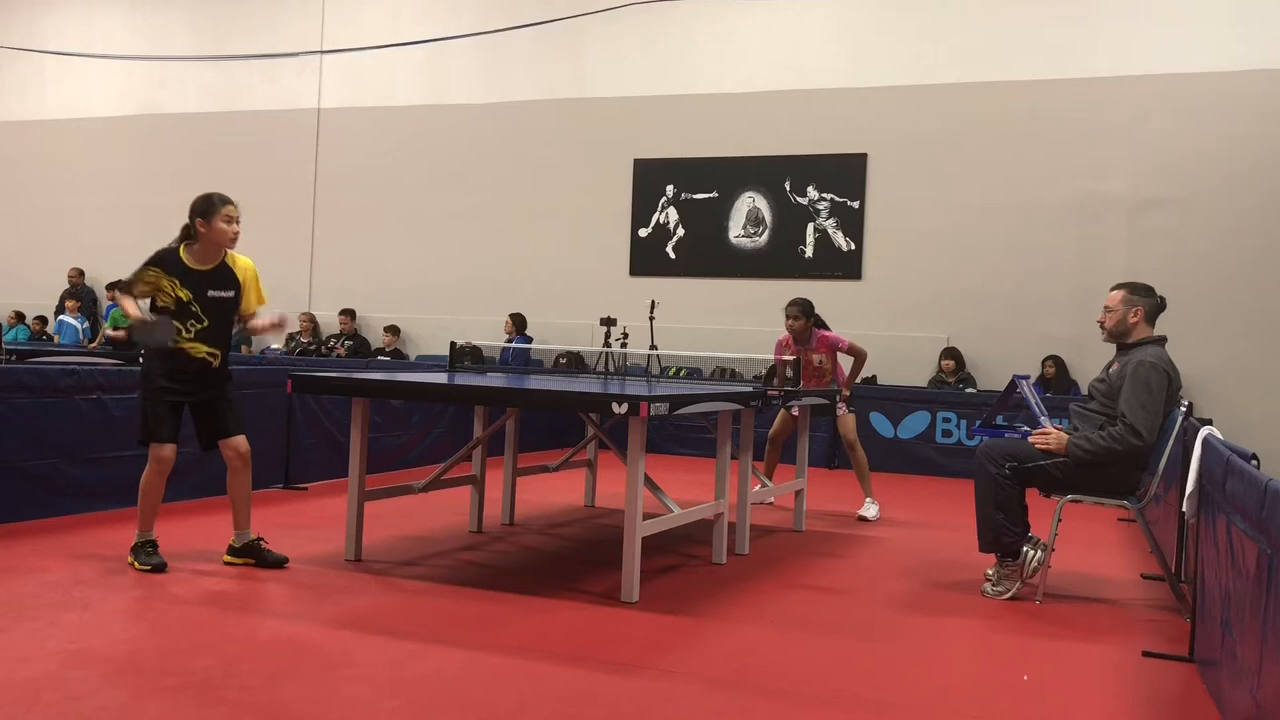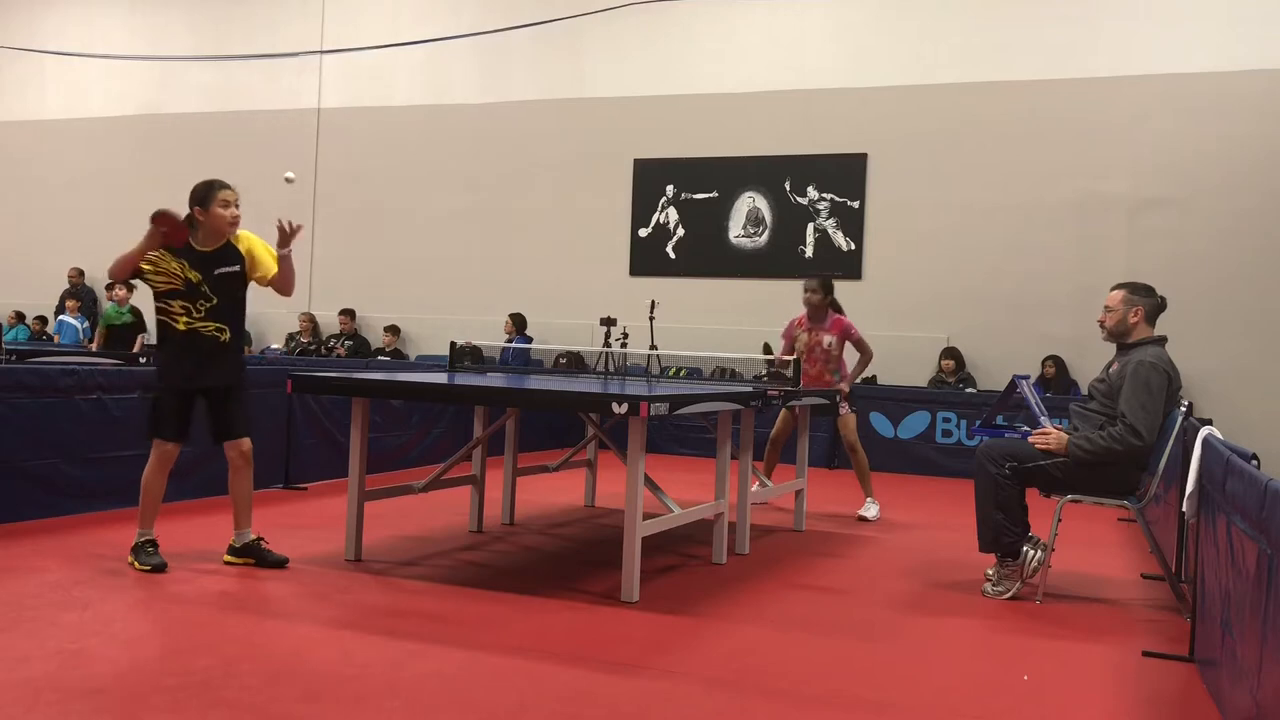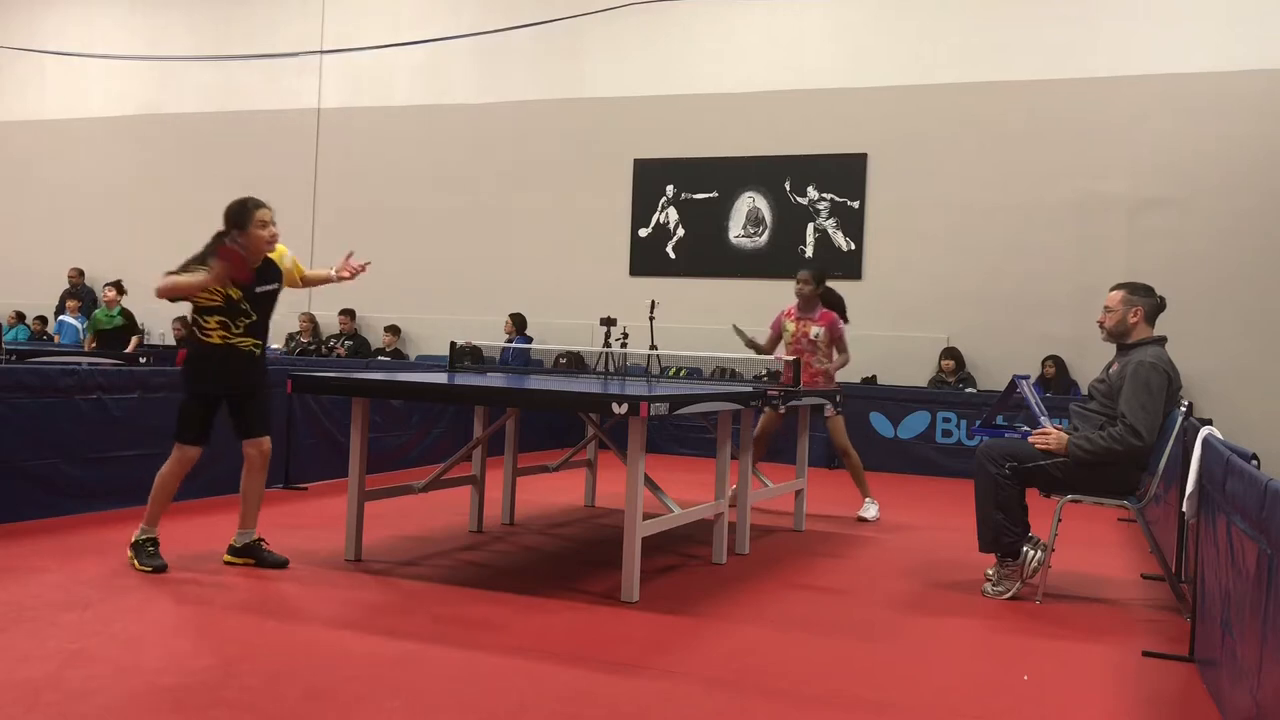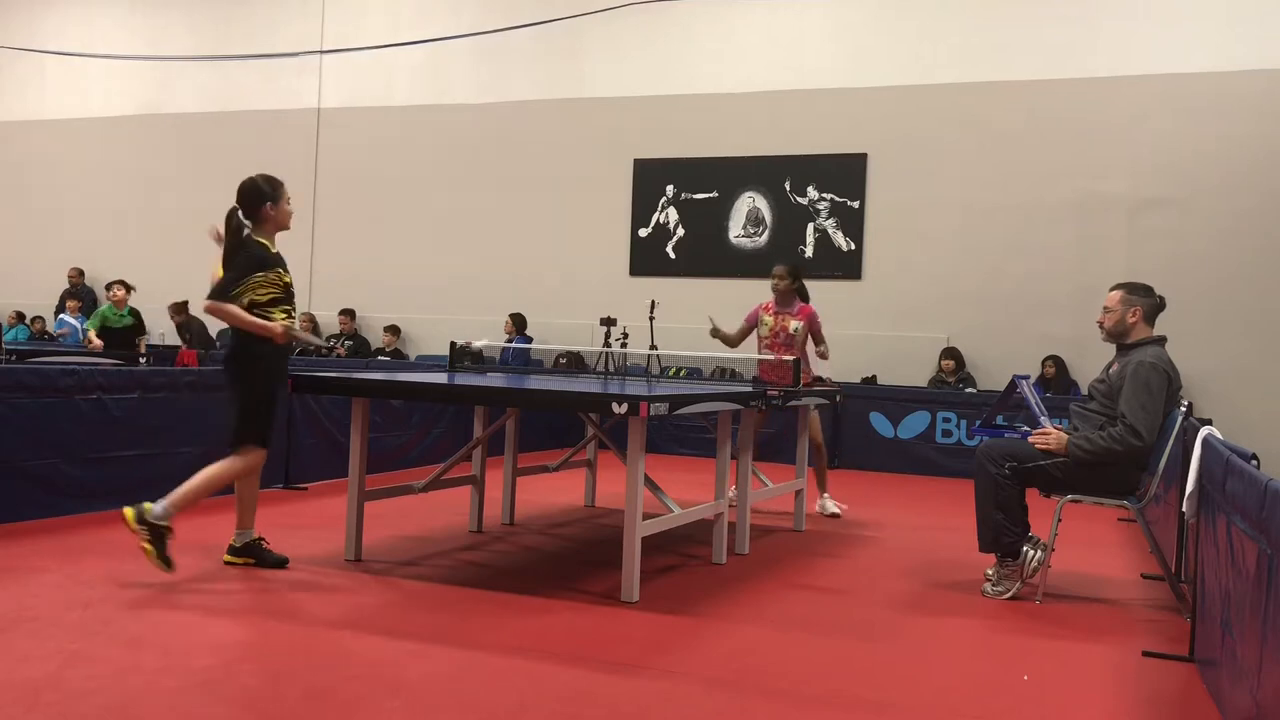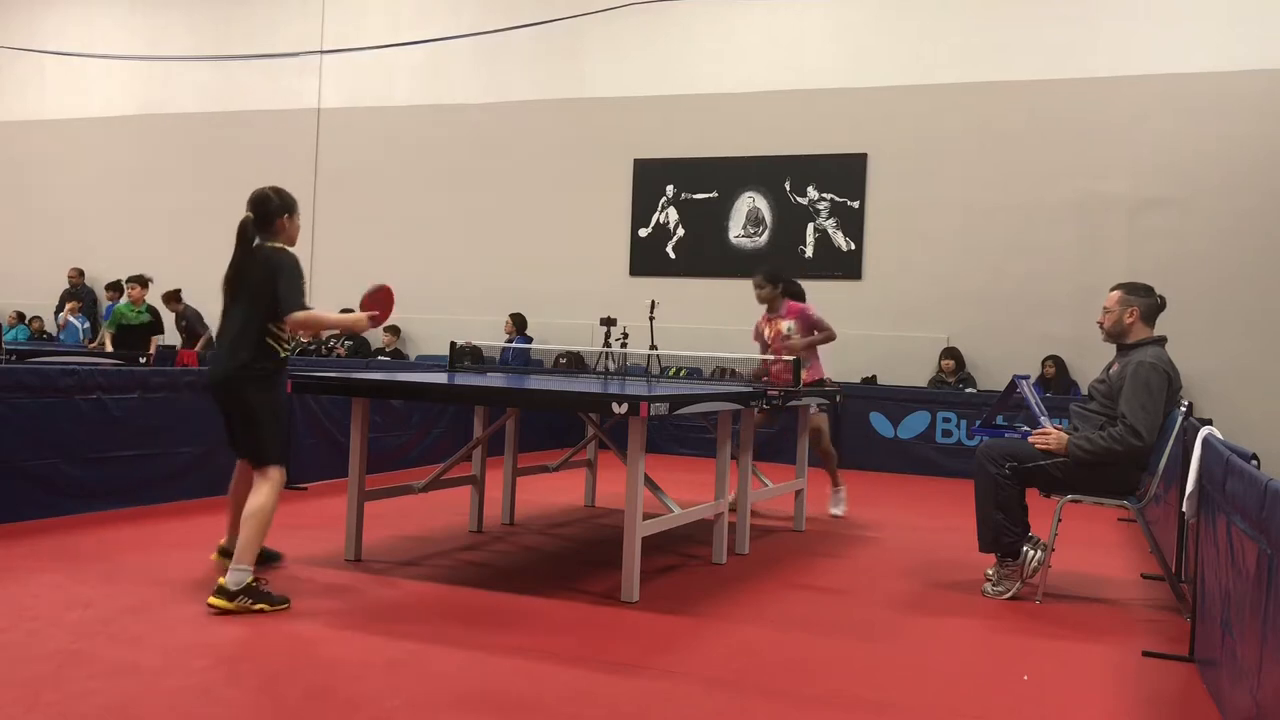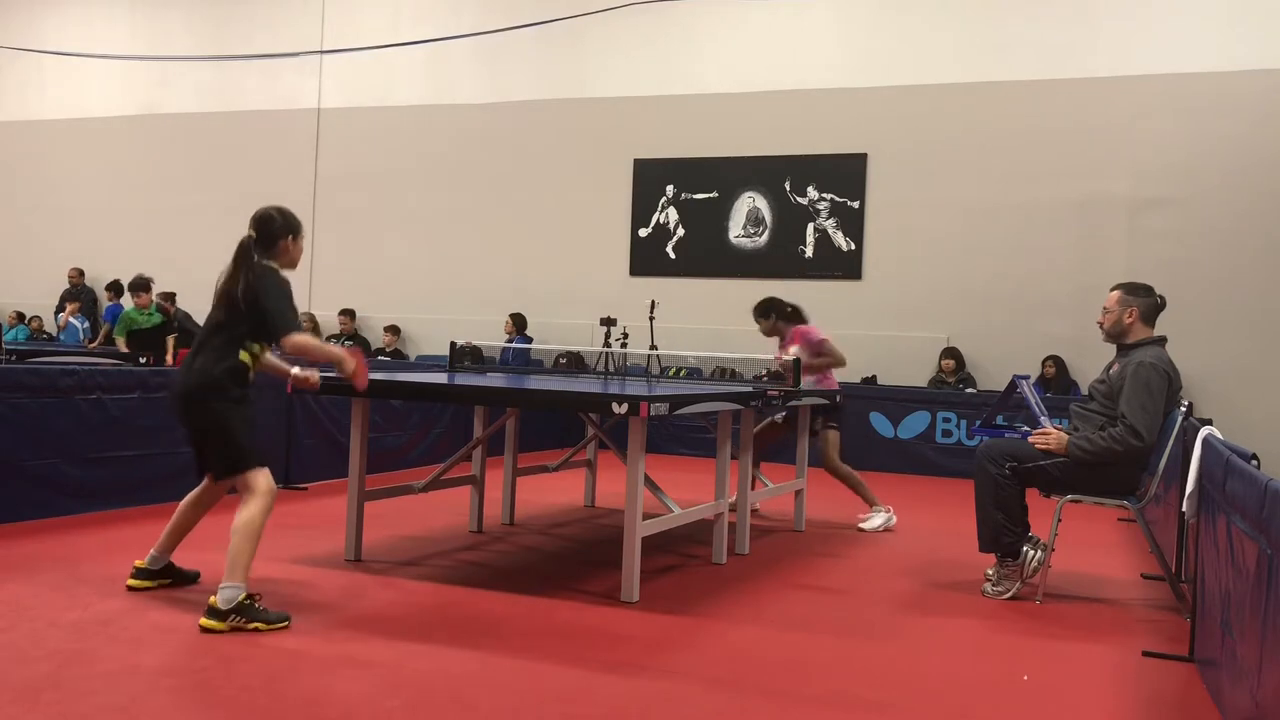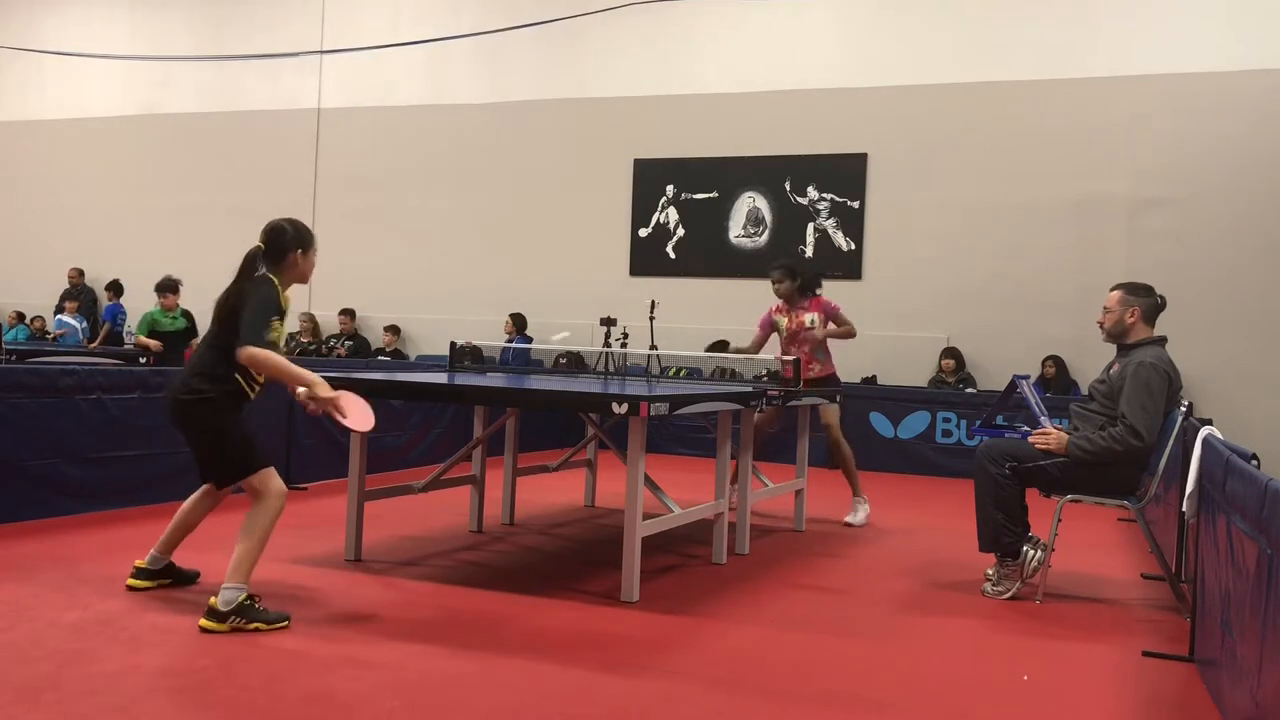
dt=0.3s
person 1, frame 1
left shoulder: (241, 269)
right shoulder: (165, 261)
left elbow: (248, 318)
right elbow: (124, 294)
left wrist: (266, 324)
right wrist: (136, 316)
left hip: (212, 379)
right hip: (163, 375)
left knee: (239, 452)
right knee: (163, 456)
left ankle: (243, 542)
right ankle: (143, 541)
person 1, frame 2
left shoulder: (244, 245)
right shoulder: (168, 249)
left elbow: (284, 287)
right elbow: (115, 273)
left wrist: (284, 250)
right wrist: (144, 245)
left hip: (225, 366)
right hip: (176, 366)
left knee: (241, 450)
right knee: (164, 452)
left ankle: (243, 541)
right ankle: (145, 540)
person 1, frame 3
left shoulder: (278, 260)
right shoulder: (213, 259)
left elbow: (302, 279)
right elbow: (163, 289)
left wrist: (334, 275)
right wrist: (205, 279)
left hip: (250, 371)
right hip: (205, 371)
left knee: (259, 450)
right knee: (185, 454)
left ankle: (244, 541)
right ankle: (144, 538)
person 1, frame 4
left shoulder: (264, 249)
right shoulder: (254, 255)
right elbow: (213, 304)
right wrist: (267, 326)
left hip: (265, 366)
right hip: (253, 365)
left knee: (253, 454)
right knee: (249, 458)
left ankle: (244, 541)
right ankle: (154, 516)
person 1, frame 5
left shoulder: (247, 258)
right shoulder: (281, 260)
right elbow: (294, 317)
right wrist: (350, 322)
left hip: (228, 374)
right hip: (253, 377)
left knee: (249, 462)
right knee: (270, 476)
left ankle: (234, 544)
right ankle: (237, 584)
person 1, frame 6
left shoulder: (246, 277)
right shoulder: (270, 280)
right elbow: (292, 339)
left wrist: (291, 374)
right wrist: (341, 356)
left hip: (199, 391)
right hip: (213, 396)
left knee: (220, 482)
right knee: (259, 488)
left ankle: (153, 565)
right ankle: (229, 603)
person 1, frame 7
left shoulder: (263, 290)
right shoulder: (263, 293)
left elbow: (255, 359)
right elbow: (250, 354)
left wrist: (296, 389)
right wrist: (313, 380)
left hip: (201, 400)
right hip: (206, 404)
left knee: (219, 486)
right knee: (270, 492)
left ankle: (152, 565)
right ankle: (228, 604)
person 2, frame 1
left shoulder: (1147, 364)
right shoulder: (1130, 356)
left elbow: (1133, 437)
left wrist: (1070, 445)
right wrist: (1067, 433)
left hip: (1109, 468)
right hip: (1094, 455)
left knee: (994, 455)
right knee: (996, 452)
left ankle: (1013, 552)
right ankle: (1019, 546)
person 2, frame 2
left shoulder: (1147, 364)
right shoulder: (1131, 356)
left elbow: (1133, 437)
left wrist: (1069, 446)
right wrist: (1067, 433)
left hip: (1110, 468)
right hip: (1095, 455)
left knee: (993, 454)
right knee: (998, 452)
left ankle: (1013, 554)
right ankle: (1020, 544)
person 2, frame 3
left shoulder: (1147, 364)
right shoulder: (1130, 356)
left elbow: (1133, 438)
left wrist: (1069, 445)
right wrist: (1067, 433)
left hip: (1109, 468)
right hip: (1095, 456)
left knee: (993, 455)
right knee: (997, 452)
left ankle: (1013, 554)
right ankle: (1019, 546)
person 2, frame 4
left shoulder: (1147, 365)
right shoulder: (1131, 356)
left elbow: (1133, 438)
left wrist: (1069, 446)
right wrist: (1067, 433)
left hip: (1110, 469)
right hip: (1094, 455)
left knee: (994, 454)
right knee: (997, 452)
left ankle: (1013, 554)
right ankle: (1020, 544)
person 2, frame 5
left shoulder: (1147, 365)
right shoulder: (1131, 356)
left elbow: (1133, 438)
left wrist: (1070, 445)
right wrist: (1067, 434)
left hip: (1109, 469)
right hip: (1095, 456)
left knee: (994, 455)
right knee: (997, 452)
left ankle: (1013, 554)
right ankle: (1020, 545)
person 2, frame 6
left shoulder: (1147, 365)
right shoulder: (1131, 357)
left elbow: (1133, 438)
left wrist: (1070, 445)
right wrist: (1067, 434)
left hip: (1108, 468)
right hip: (1092, 454)
left knee: (993, 455)
right knee: (996, 452)
left ankle: (1012, 554)
right ankle: (1020, 544)
person 2, frame 7
left shoulder: (1147, 365)
right shoulder: (1131, 357)
left elbow: (1133, 438)
left wrist: (1070, 445)
right wrist: (1067, 433)
left hip: (1109, 468)
right hip: (1093, 456)
left knee: (994, 455)
right knee: (996, 452)
left ankle: (1013, 554)
right ankle: (1020, 545)
person 3, frame 1
left shoulder: (827, 339)
right shoulder: (783, 344)
left elbow: (861, 354)
left wrist: (847, 386)
left knee: (850, 440)
right knee: (774, 436)
left ankle: (870, 501)
person 3, frame 2
left shoulder: (842, 325)
right shoulder: (795, 325)
left elbow: (867, 354)
right elbow: (785, 360)
left wrist: (848, 382)
left hip: (835, 389)
right hip: (805, 388)
left knee: (851, 442)
right knee: (776, 437)
left ankle: (871, 501)
right ankle: (763, 486)
person 3, frame 3
left shoulder: (830, 320)
right shoulder: (784, 317)
left elbow: (844, 355)
right elbow: (767, 350)
left wrist: (834, 366)
right wrist: (752, 344)
left hip: (822, 387)
left knee: (843, 447)
right knee: (759, 437)
left ankle: (869, 500)
person 3, frame 4
left shoulder: (808, 313)
right shoulder: (761, 310)
left elbow: (820, 343)
right elbow: (735, 340)
left wrist: (823, 352)
right wrist: (717, 332)
left hip: (798, 384)
left knee: (816, 442)
left ankle: (823, 497)
right ankle: (739, 489)
person 3, frame 5
left shoulder: (798, 310)
right shoulder: (762, 324)
left elbow: (831, 334)
left wrist: (803, 342)
left hip: (809, 383)
left knee: (820, 441)
left ankle: (837, 489)
person 3, frame 6
left shoulder: (805, 333)
right shoulder: (782, 345)
left elbow: (840, 360)
left wrist: (805, 365)
left hip: (825, 403)
left knee: (831, 462)
right knee: (756, 439)
left ankle: (881, 509)
person 3, frame 7
left shoulder: (821, 304)
right shoulder: (774, 314)
left elbow: (851, 330)
right elbow: (753, 350)
left wrist: (824, 332)
right wrist: (733, 351)
left hip: (822, 378)
left knee: (834, 435)
right knee: (754, 429)
left ankle: (860, 500)
right ankle: (733, 487)
